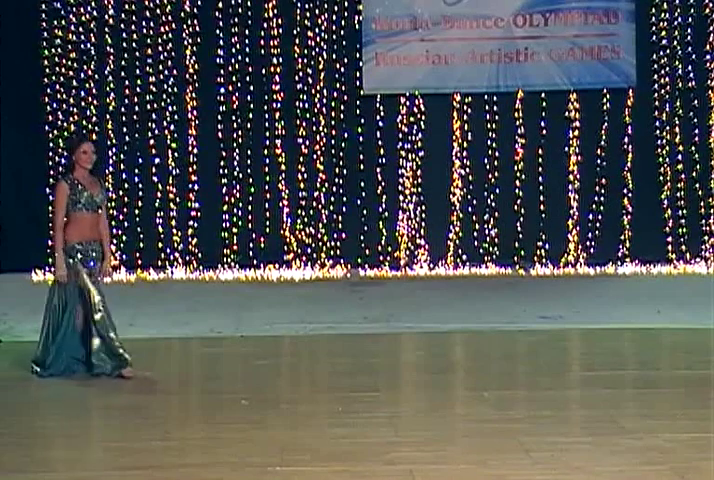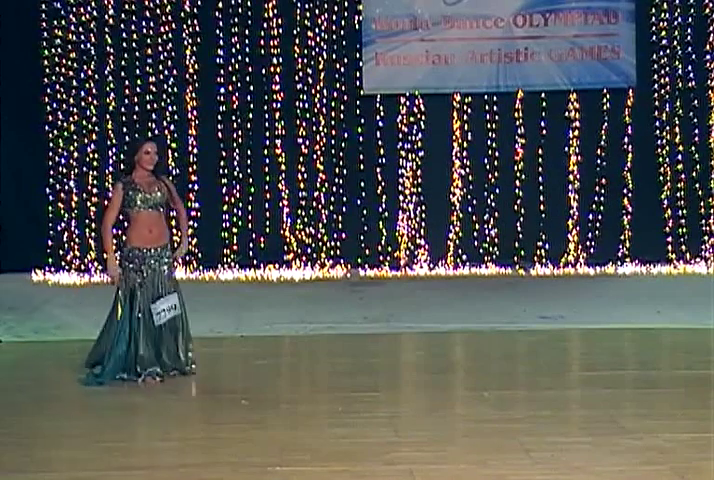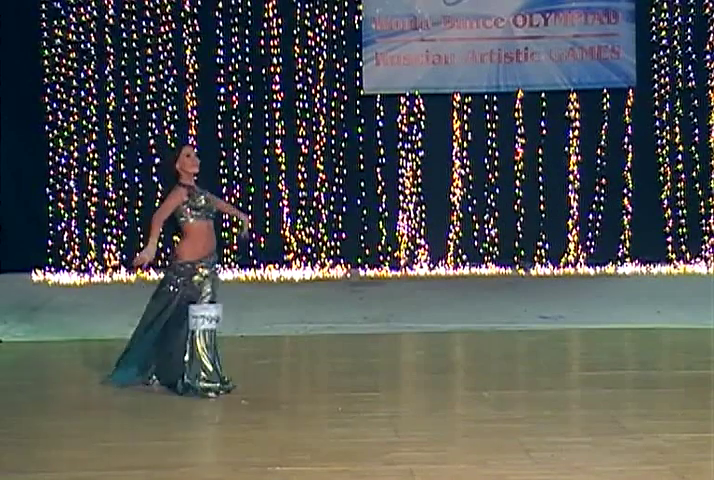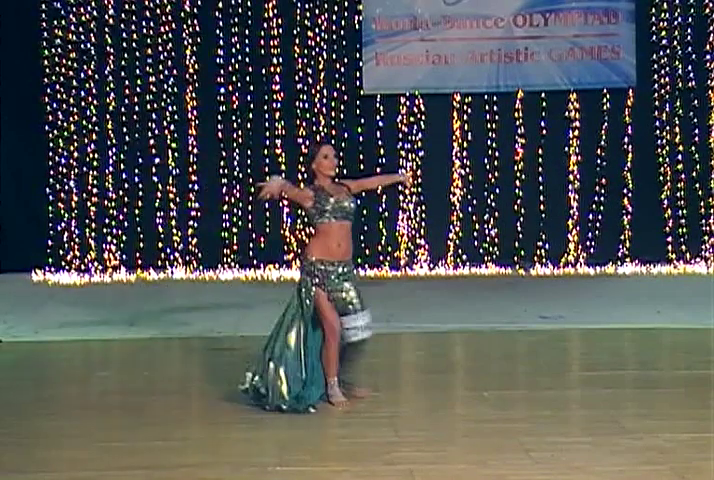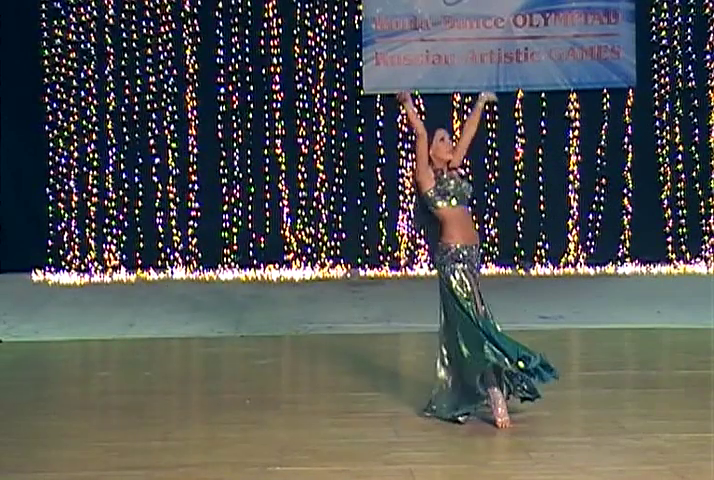
dt=1s
person 1, frame 1
left shoulder: (97, 183)
right shoulder: (66, 184)
right elbow: (58, 224)
left wrist: (107, 254)
right wrist: (59, 259)
left hip: (93, 249)
right hip: (74, 250)
left knee: (82, 306)
right knee: (95, 303)
left ankle: (74, 357)
right ankle: (113, 360)
person 1, frame 2
left shoulder: (163, 182)
right shoulder: (123, 186)
left elbow: (180, 209)
right elbow: (107, 225)
left wrist: (184, 240)
right wrist: (111, 260)
left hip: (163, 253)
right hip: (135, 253)
left knee: (169, 308)
right knee: (141, 309)
left ankle: (169, 361)
right ankle: (144, 367)
person 1, frame 3
left shoulder: (199, 191)
right shoulder: (180, 191)
left elbow: (218, 203)
right elbow: (159, 216)
left wrist: (241, 216)
right wrist: (151, 246)
left hip: (207, 264)
right hip: (185, 264)
right knee: (164, 318)
left ankle: (201, 377)
right ankle: (143, 369)
person 1, frame 4
left shoulder: (345, 187)
right shoulder: (309, 193)
left elbow: (374, 181)
right elbow: (290, 190)
left wrist: (400, 177)
right wrist: (277, 182)
left hip: (344, 267)
right hip: (317, 266)
left knee: (357, 328)
right knee: (333, 327)
left ankle: (337, 379)
right ankle: (331, 385)
person 1, frame 5
left shoulder: (452, 170)
right shoulder: (428, 175)
left elbow: (467, 134)
right elbow: (420, 135)
left wrist: (482, 103)
right wrist: (409, 107)
left hip: (469, 253)
right hip: (454, 255)
left knee: (465, 326)
right knee: (475, 323)
left ankle: (458, 400)
right ankle: (494, 391)
